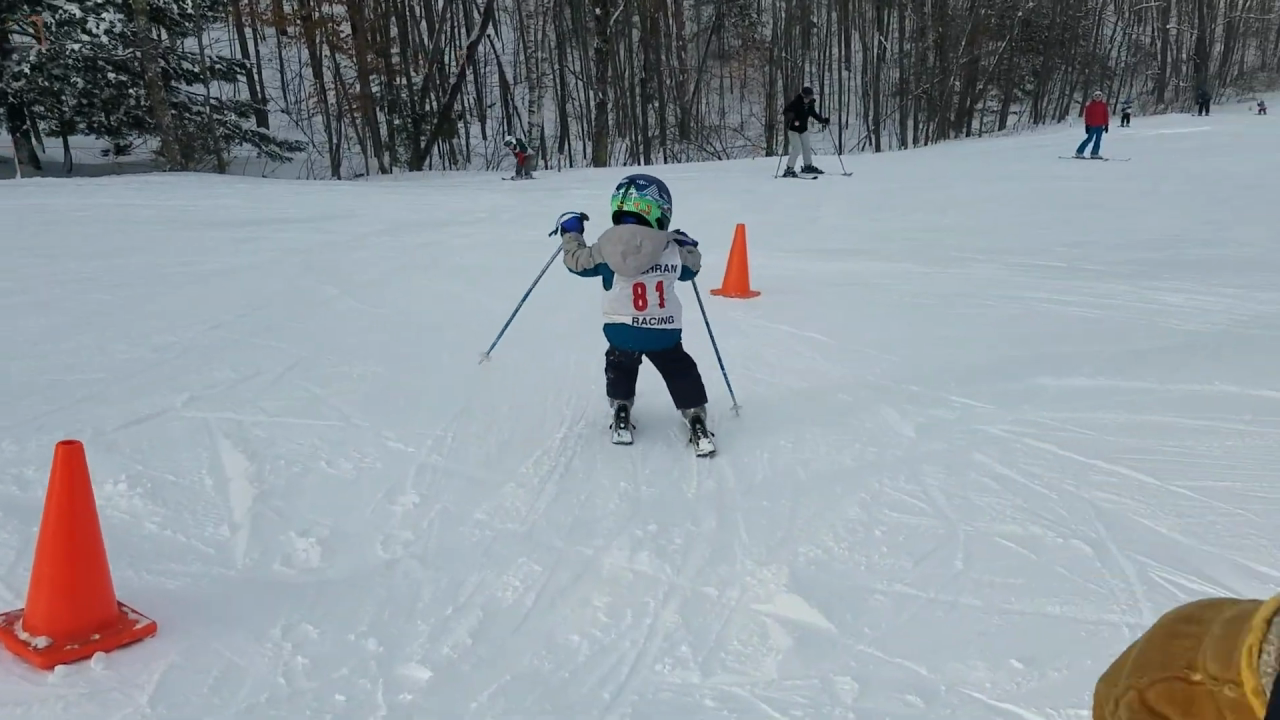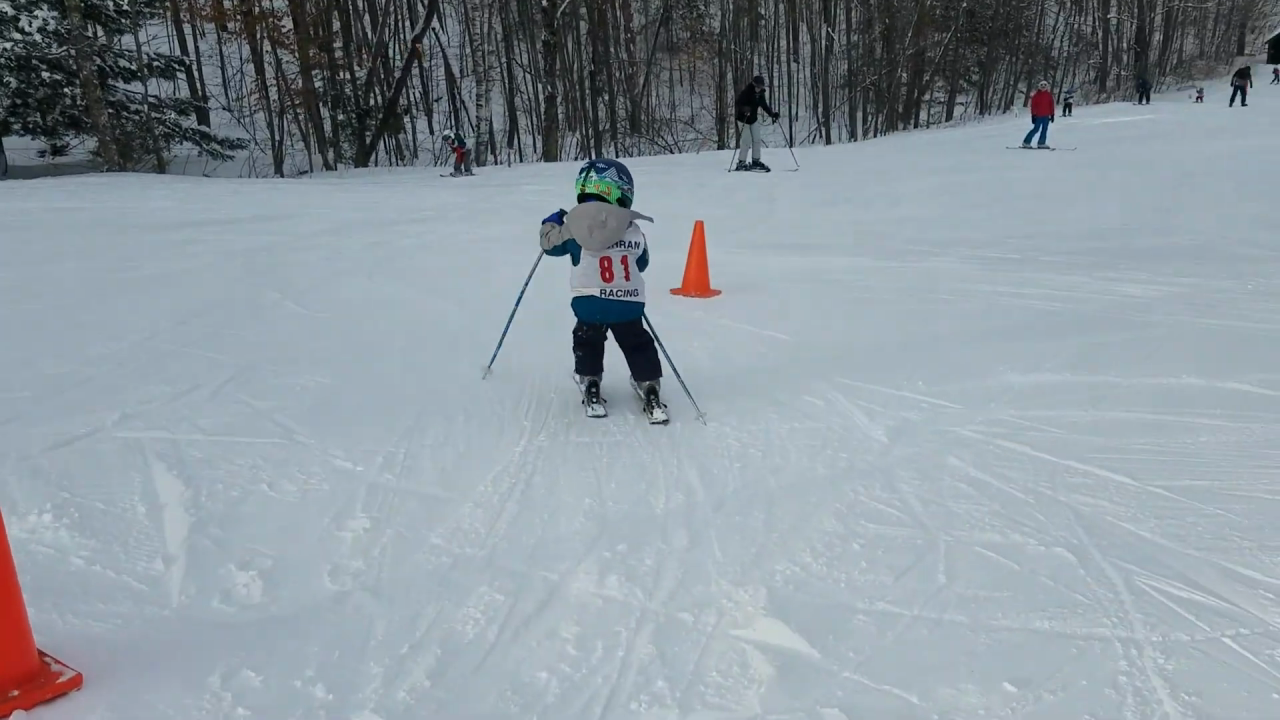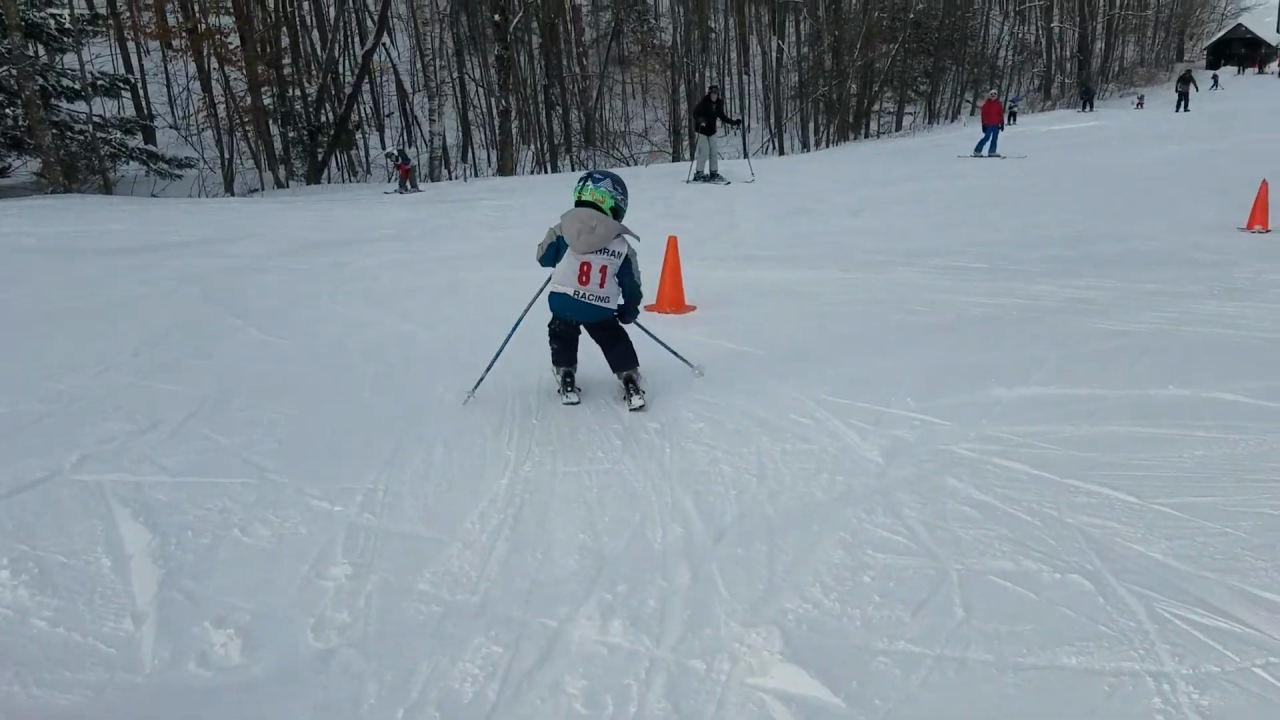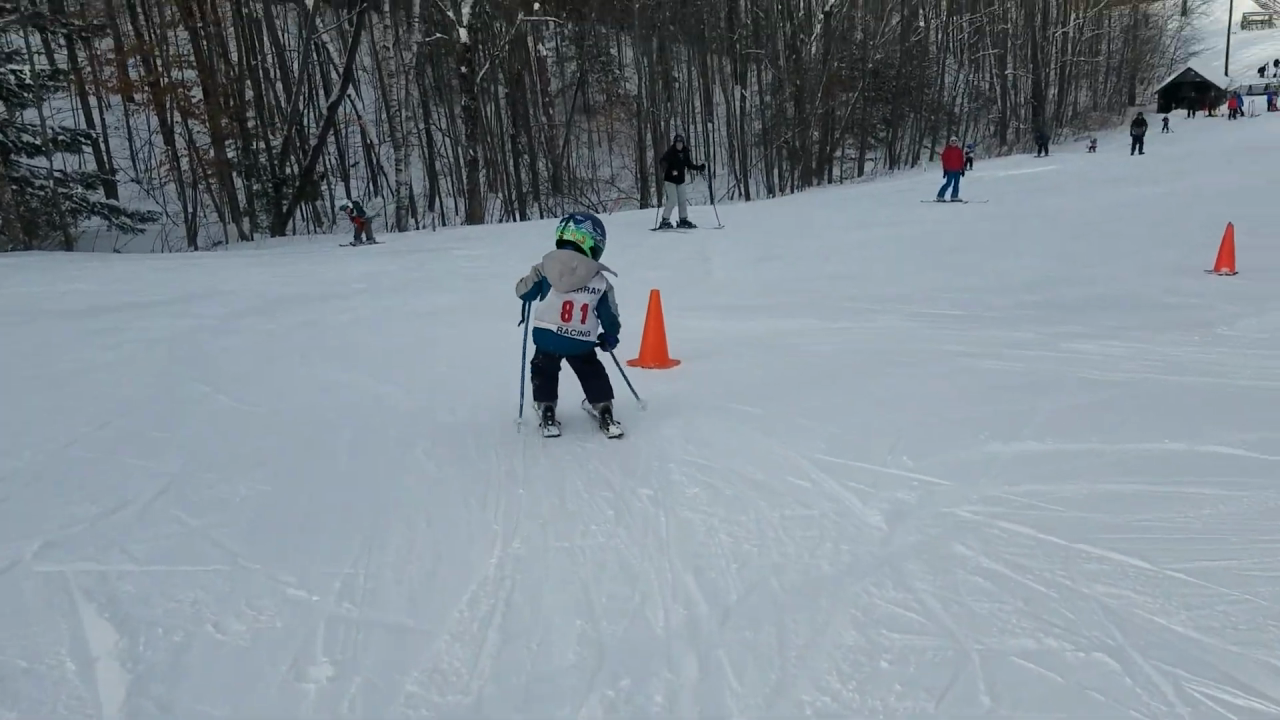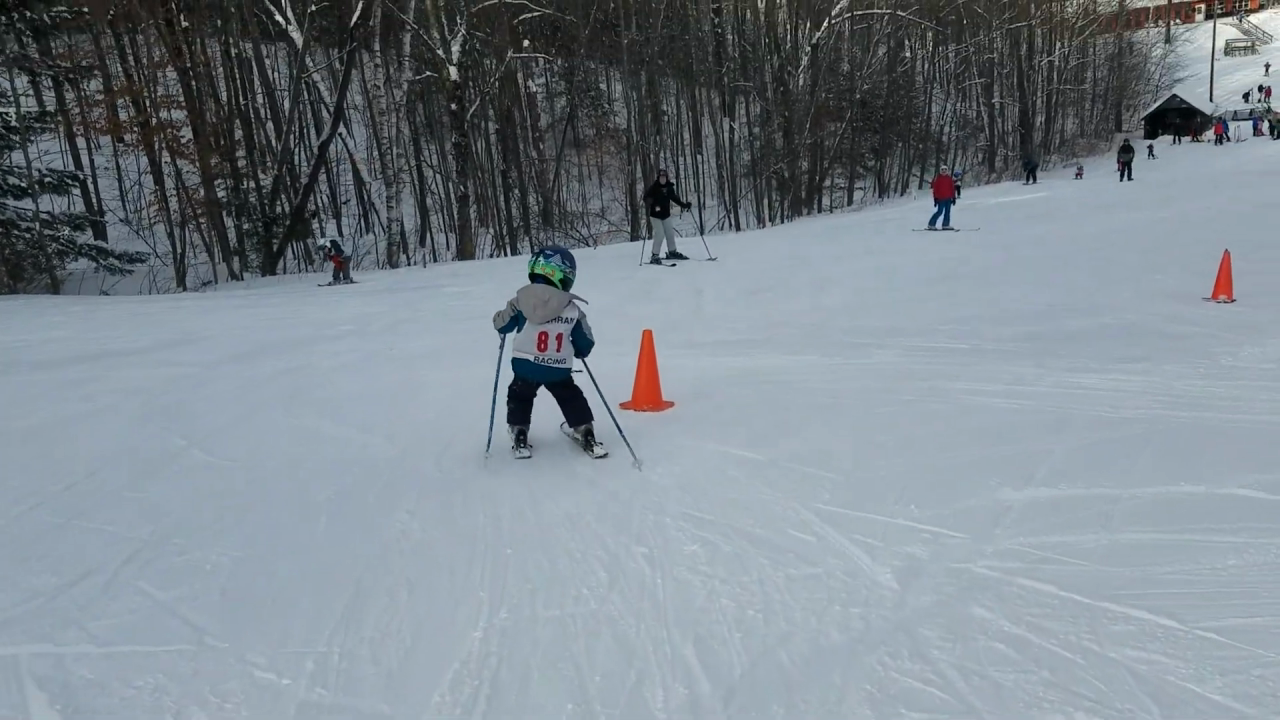
dt=0.3s
person 1, frame 1
left shoulder: (606, 250)
right shoulder: (672, 251)
left elbow: (576, 262)
right elbow: (691, 269)
left wrist: (571, 234)
right wrist: (687, 244)
left hip: (622, 332)
right hip: (664, 333)
left knee: (620, 370)
right knee: (681, 373)
left ankle: (621, 413)
right ankle: (696, 418)
person 1, frame 2
left shoulder: (573, 227)
right shoulder: (635, 233)
left elbow: (550, 244)
right elbow: (642, 263)
left wrist: (551, 223)
left hip: (590, 305)
right hip: (629, 306)
left knee: (587, 344)
right knee: (639, 347)
left ankle: (590, 386)
right ankle: (650, 390)
person 1, frame 3
left shoulder: (564, 230)
right shoulder: (621, 245)
left elbow: (544, 257)
right elbow: (631, 281)
right wrist: (631, 307)
left hip: (565, 302)
right hip: (601, 309)
left knee: (562, 338)
right knee: (615, 341)
left ankle: (565, 376)
right ankle: (629, 380)
person 1, frame 4
left shoulder: (545, 269)
right shoulder: (599, 281)
left elbow: (524, 293)
right elbow: (609, 315)
left wrist: (524, 283)
right wrist: (610, 336)
left hip: (547, 338)
right hip: (581, 342)
left knee: (544, 373)
right knee: (592, 375)
left ankle: (547, 411)
right ankle: (604, 412)
person 1, frame 5
left shoulder: (521, 302)
right shoulder: (572, 310)
left elbow: (501, 325)
right elbow: (585, 340)
left wrist: (501, 315)
right wrist: (581, 351)
left hip: (526, 367)
right hip: (559, 370)
left knee: (519, 398)
right knee: (571, 399)
left ankle: (519, 436)
right ankle: (586, 435)
